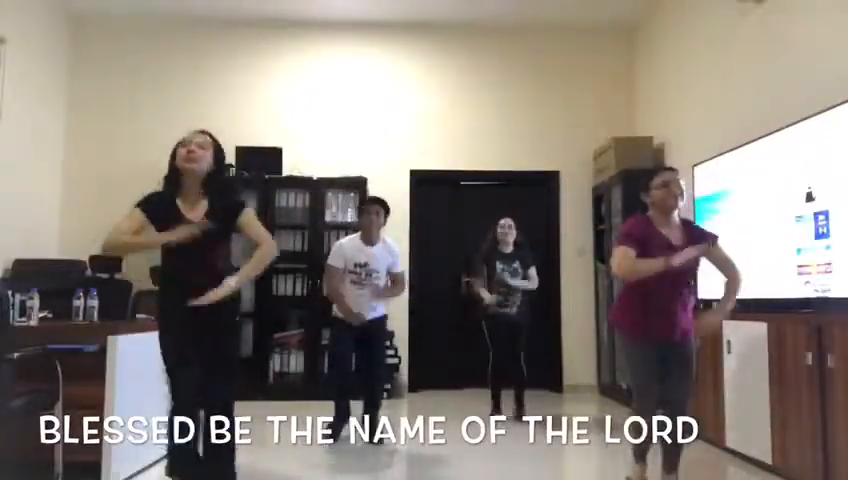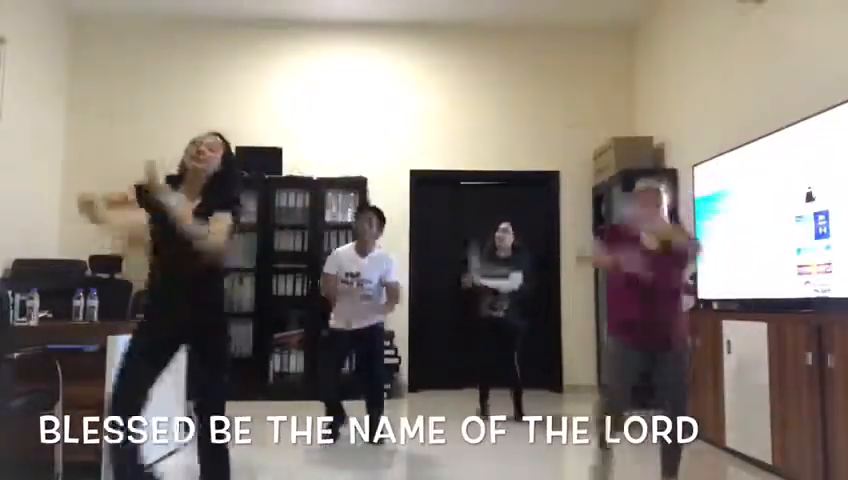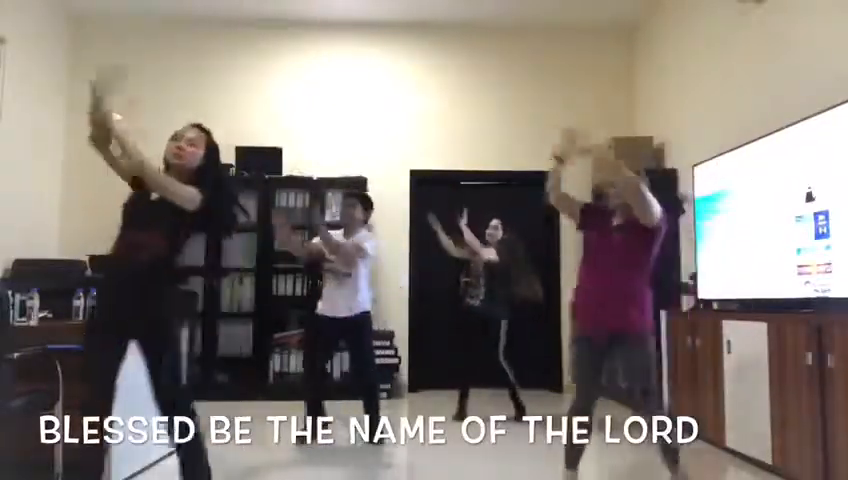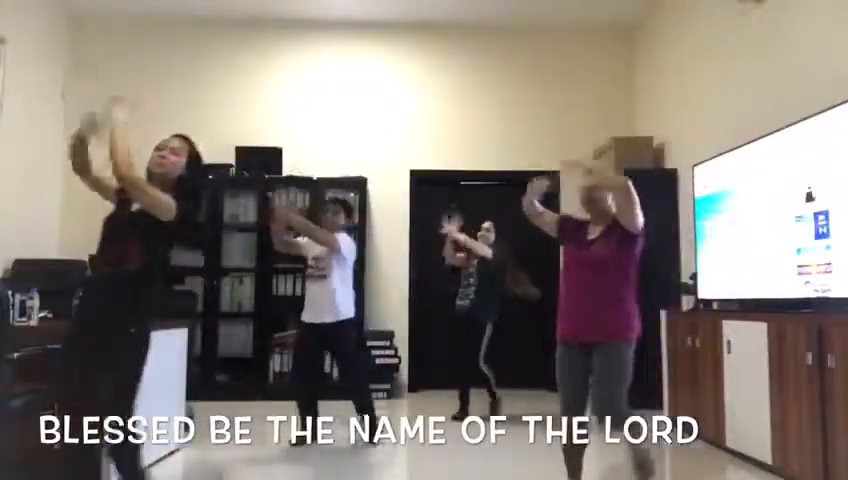
dt=0.2s
person 1, frame 1
left shoulder: (228, 202)
right shoulder: (157, 204)
left elbow: (268, 247)
right elbow: (112, 243)
left wrist: (233, 282)
right wrist: (167, 237)
left hip: (220, 313)
right hip: (176, 313)
left knee: (220, 404)
right knee: (185, 400)
person 1, frame 2
left shoulder: (221, 204)
right shoulder: (152, 195)
left elbow: (213, 245)
right elbow: (89, 202)
left wrist: (169, 201)
right wrist: (104, 213)
left hip: (205, 316)
right hip: (160, 313)
left knee: (209, 409)
right knee: (124, 401)
person 1, frame 3
left shoulder: (196, 195)
right shoulder: (142, 181)
left elbow: (157, 182)
right elbow: (100, 143)
left wrist: (117, 131)
right wrist: (99, 112)
left hip: (153, 305)
right hip: (111, 301)
left knee: (172, 401)
right knee: (95, 403)
person 1, frame 4
left shoulder: (175, 207)
right shoulder: (128, 197)
left elbow: (126, 172)
right elbow: (81, 169)
left wrist: (118, 125)
right wrist: (83, 135)
left hip: (129, 324)
right hip: (91, 316)
left knee: (112, 419)
right knee: (75, 415)
person 2, frame 1
left shoulder: (696, 235)
right shoulder: (635, 230)
left elbow: (731, 271)
right elbow: (620, 269)
left wrist: (722, 309)
right wrist: (670, 261)
left hip: (679, 331)
right hip: (637, 329)
left knee: (678, 404)
right knee: (647, 399)
person 2, frame 2
left shoulder: (679, 240)
right shoulder: (619, 234)
left elbow: (692, 248)
right elbow: (591, 254)
left wrist: (653, 225)
right wrist: (616, 258)
left hip: (669, 338)
right hip: (627, 335)
left knee: (676, 412)
right knee: (615, 396)
right ankle: (604, 453)
person 2, frame 3
left shoulder: (650, 220)
right shoulder: (594, 217)
left elbow: (638, 191)
right elbow: (554, 196)
left wrist: (603, 158)
right wrist: (560, 159)
left hip: (632, 324)
right hip: (589, 324)
left knee: (649, 400)
right knee: (583, 403)
person 2, frame 4
left shoulder: (627, 229)
right shoulder: (572, 230)
left elbow: (624, 187)
right elbow: (532, 211)
left wrist: (583, 168)
right wrist: (533, 192)
left hip: (615, 334)
right hip: (572, 336)
left knee: (609, 410)
right knee: (571, 413)
left ankle: (635, 444)
person 3, frame 1
left shoulder: (390, 249)
right shoulder: (343, 246)
left elbow: (400, 285)
right elbow: (331, 283)
left wrist: (381, 293)
right wrist: (348, 311)
left hip: (375, 319)
right hip: (344, 318)
left knee: (375, 372)
right knee: (339, 370)
left ankle: (370, 422)
right ankle: (341, 416)
person 3, frame 2
left shoulder: (385, 260)
right shoulder: (339, 255)
left elbow: (394, 297)
right elbow: (326, 287)
left wrist: (378, 311)
right wrist: (343, 294)
left hip: (370, 327)
right hip: (340, 326)
left knee: (374, 380)
right knee: (327, 379)
left ankle: (374, 426)
right ankle: (336, 417)
person 3, frame 3
left shoulder: (367, 239)
right shoulder: (328, 237)
left elbow: (349, 256)
right elbow: (301, 251)
left wrist: (321, 230)
right wrist: (283, 231)
left hip: (356, 315)
right hip: (325, 314)
left knee: (365, 371)
right knee: (313, 368)
left ankle: (373, 425)
right ankle: (315, 422)
person 3, frame 4
left shoulder: (345, 242)
right shoulder: (310, 243)
left elbow: (324, 239)
right elbow: (282, 244)
left wrist: (293, 218)
right wrist: (279, 224)
left hip: (341, 320)
right hip: (311, 321)
left knee: (353, 374)
right knee: (303, 376)
left ankle: (370, 424)
right ankle: (309, 429)
person 4, frame 1
left shoulder: (523, 255)
right shoulder: (488, 255)
left elbow: (534, 282)
right elbow: (478, 281)
left wrist: (514, 282)
right wrist: (484, 294)
left hip: (518, 316)
right hip: (494, 316)
left knee: (518, 358)
right knee: (497, 357)
left ankle: (520, 406)
right ankle: (496, 406)
person 4, frame 2
left shoulder: (518, 260)
right shoulder: (486, 257)
left elbow: (513, 285)
right elbow: (468, 281)
left wrist: (485, 281)
right wrist: (474, 275)
left hip: (511, 320)
right hip: (485, 319)
left knee: (512, 361)
right knee: (485, 360)
left ankle: (518, 408)
right ankle: (483, 405)
person 4, frame 3
left shoulder: (503, 253)
right shoulder: (479, 251)
left elbow: (481, 253)
right elbow: (454, 251)
left wrist: (463, 227)
right wrist: (438, 228)
left hip: (495, 313)
right hip: (471, 311)
left knee: (500, 357)
right knee: (466, 357)
left ankle: (518, 404)
right ankle: (462, 406)
person 4, frame 4
left shoulder: (495, 254)
right shoulder: (471, 255)
left elbow: (473, 245)
right elbow: (450, 259)
left wrist: (455, 232)
right wrist: (451, 234)
left hip: (482, 316)
right hip: (464, 314)
left knee: (479, 361)
right knee: (463, 360)
left ankle: (495, 399)
right ankle: (463, 407)
